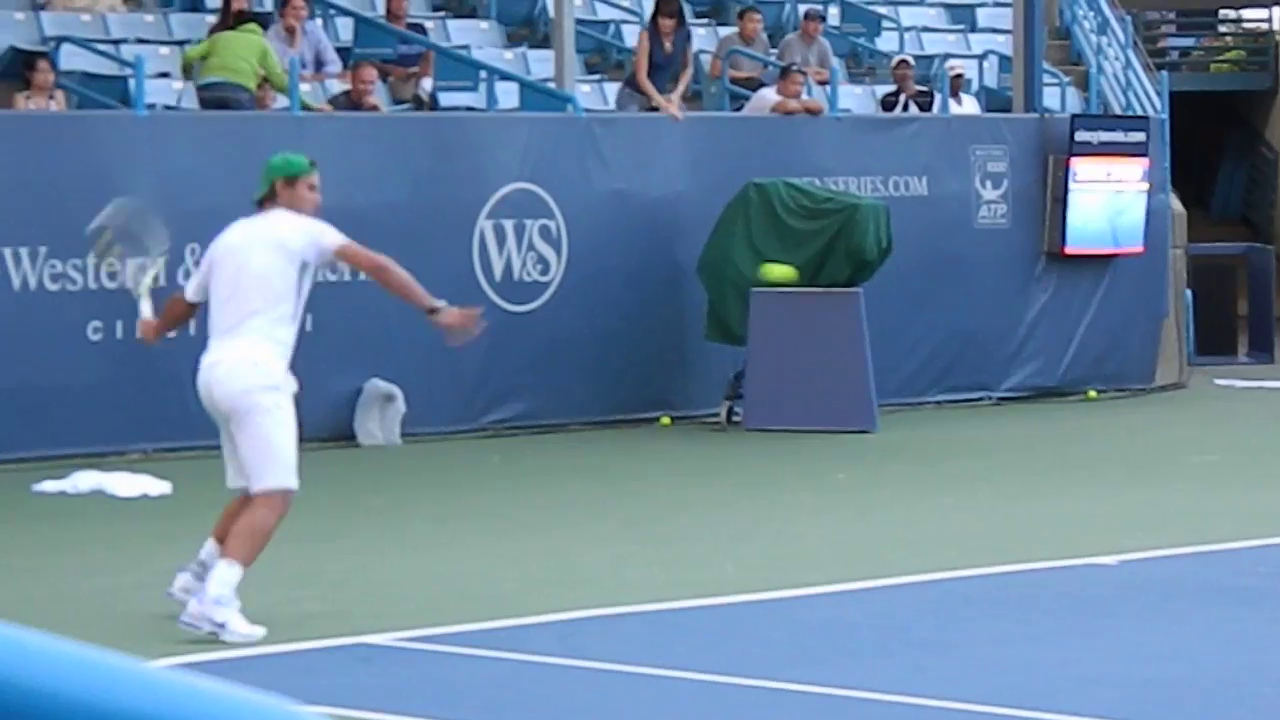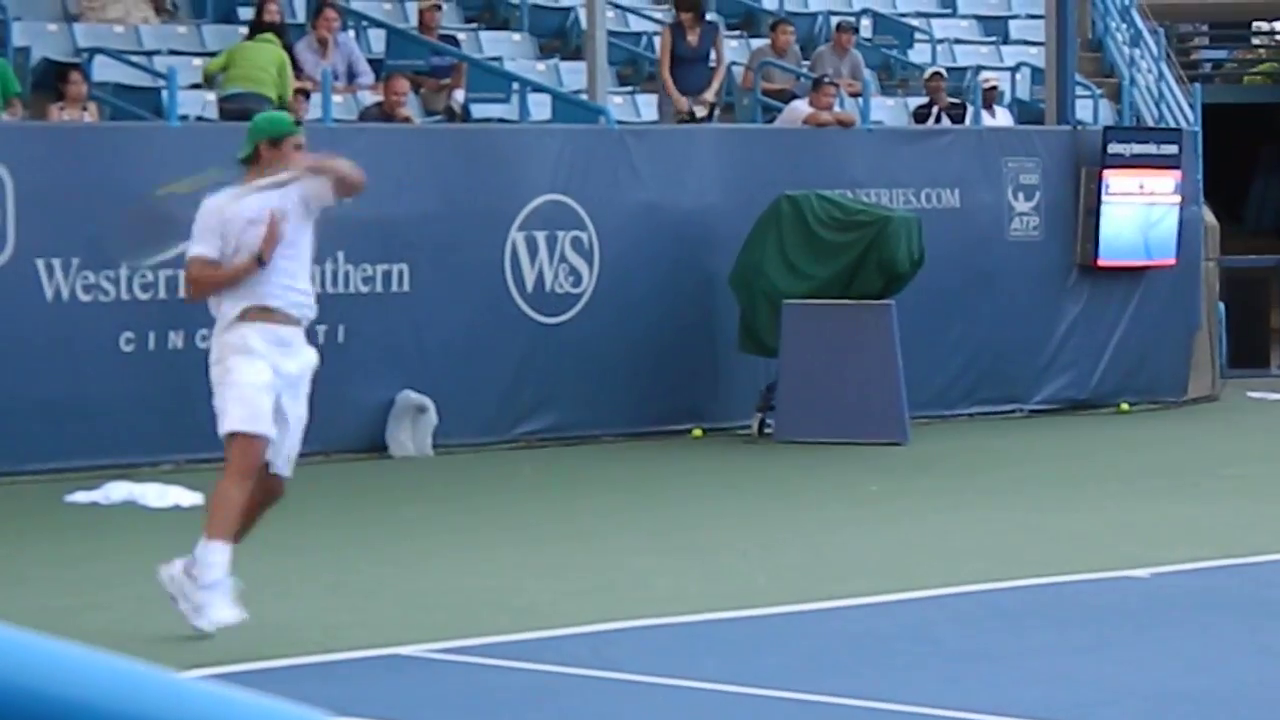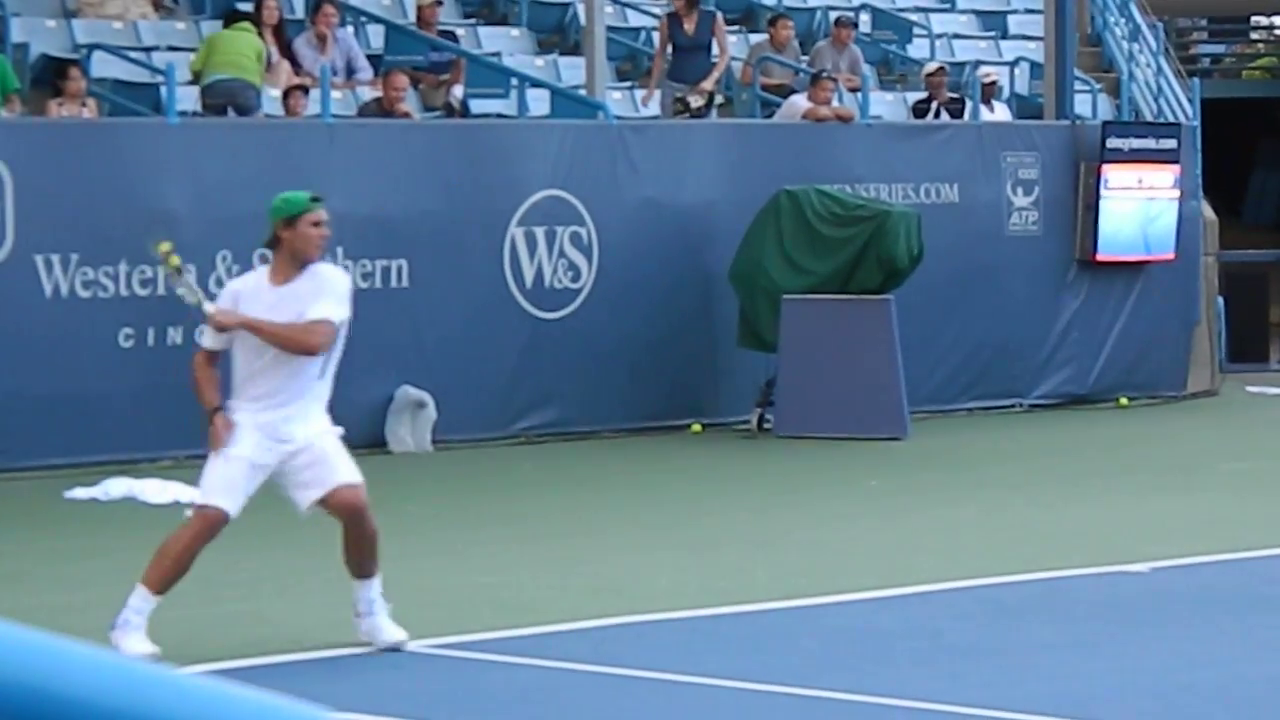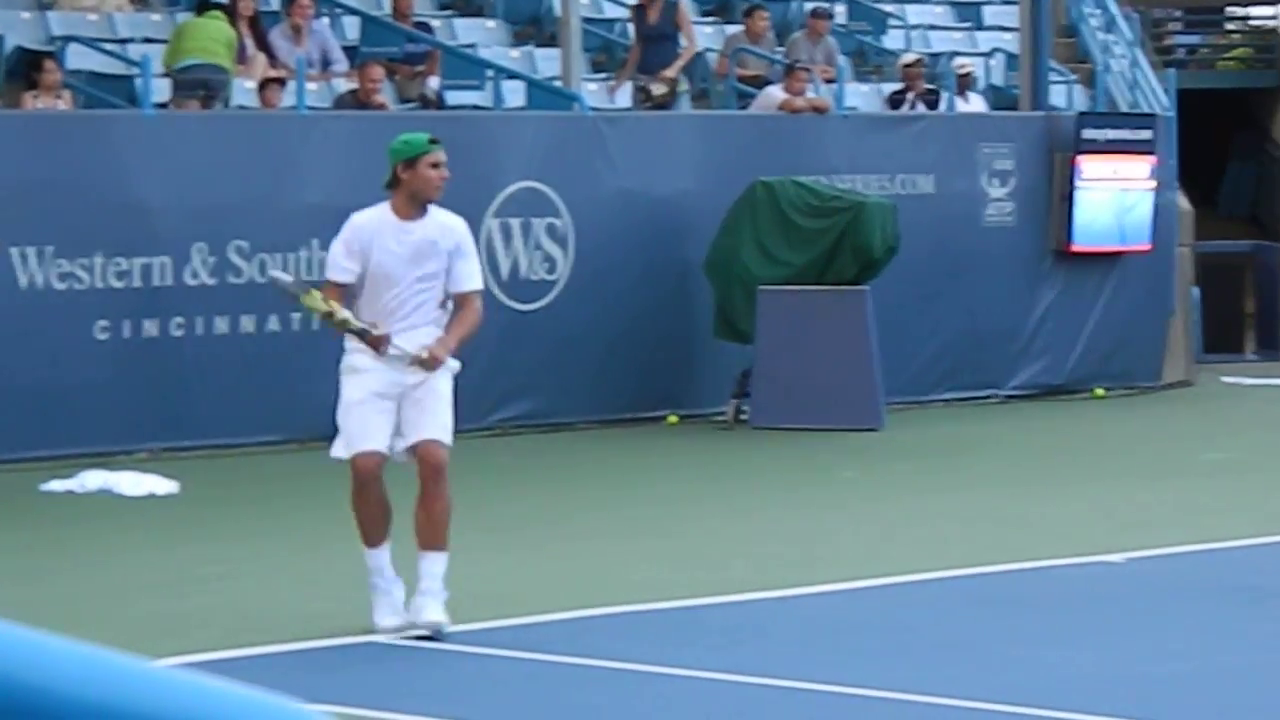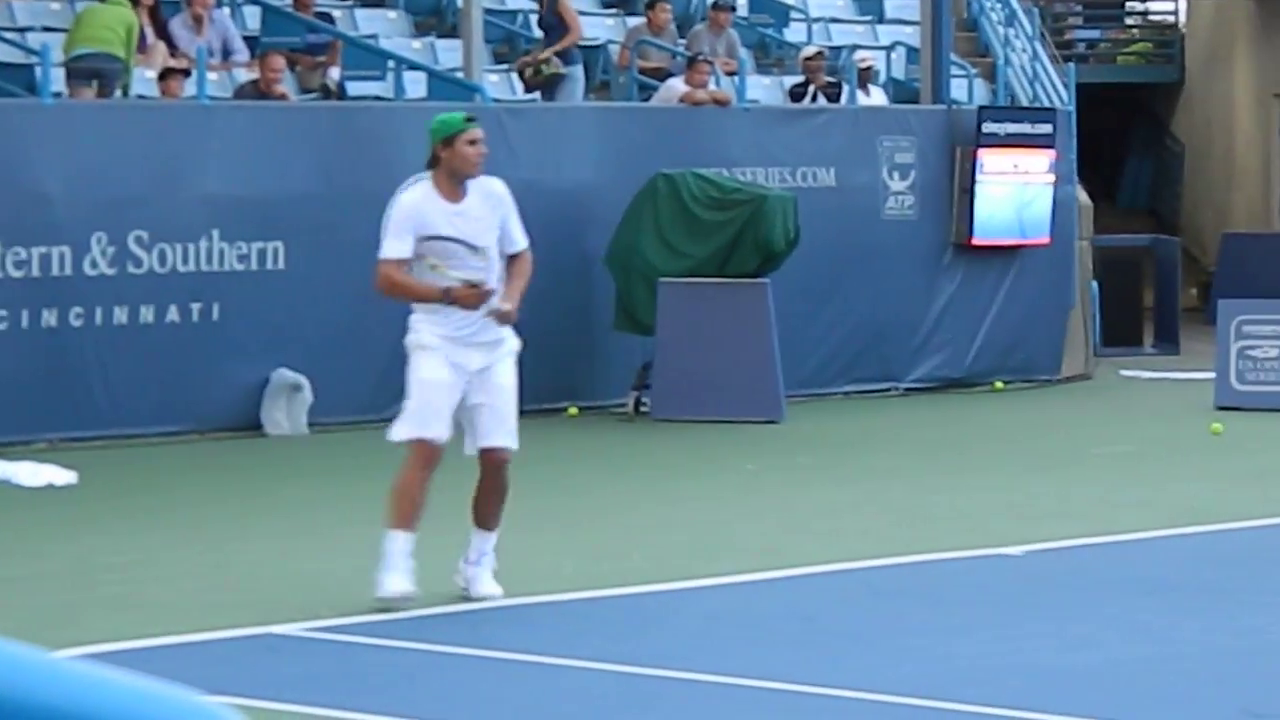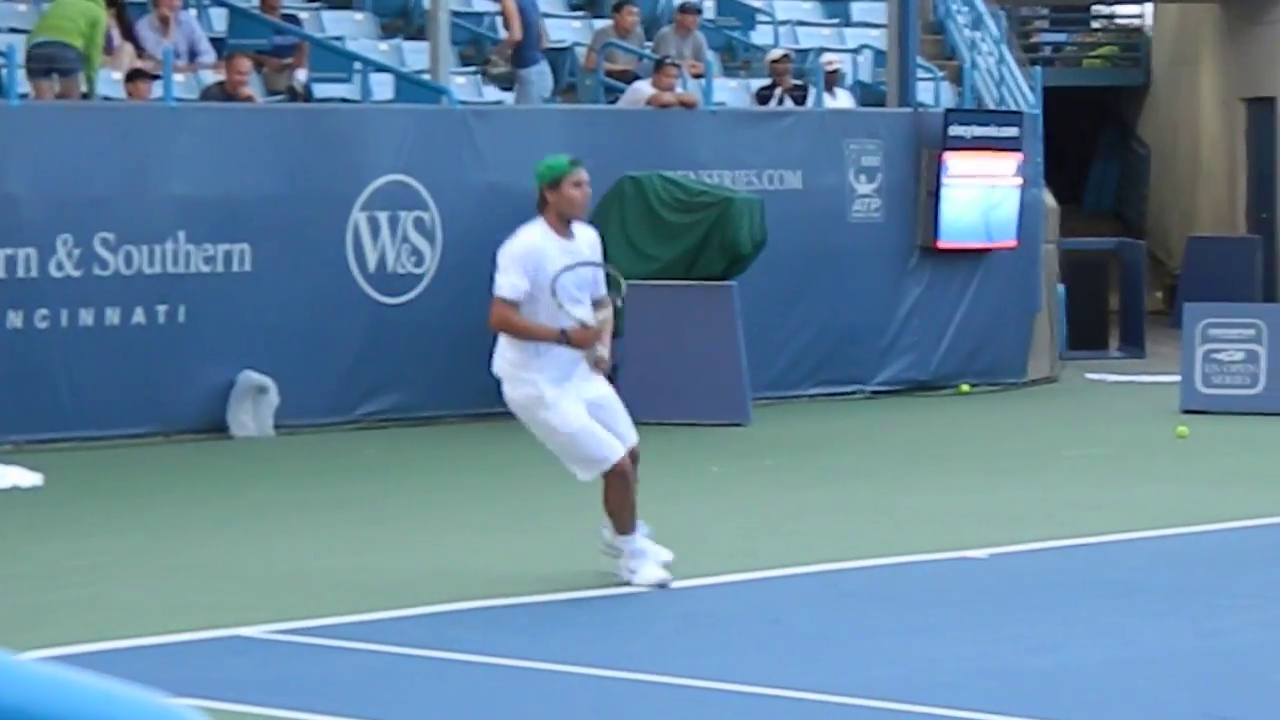
dt=0.3s
person 1, frame 1
left shoulder: (226, 238)
right shoulder: (300, 229)
left elbow: (180, 308)
right elbow: (371, 261)
left wrist: (155, 329)
right wrist: (436, 309)
left hip: (216, 373)
right hip: (254, 375)
left knee: (255, 491)
right knee: (272, 500)
left ankle: (195, 582)
right ankle: (215, 603)
person 1, frame 2
left shoulder: (309, 189)
right shoulder: (218, 207)
left elbow: (353, 181)
right elbow: (197, 286)
left wrist: (313, 164)
right wrist: (251, 261)
left hip: (295, 353)
right hip: (246, 345)
left knee: (269, 484)
right knee: (247, 454)
left ankle: (189, 570)
right ankle: (209, 581)
person 1, frame 3
left shoulder: (334, 280)
right shoulder: (239, 290)
left elbow: (313, 342)
right elbow: (204, 358)
left wrist: (243, 321)
right wrist: (215, 413)
left hip: (306, 427)
right hip: (247, 428)
left knee: (354, 505)
right knee: (207, 519)
left ankle: (370, 609)
right ankle: (132, 619)
person 1, frame 4
left shoulder: (453, 229)
right shoulder: (361, 226)
left elbow: (470, 304)
right elbow: (331, 298)
left wrist: (444, 346)
right wrist: (362, 332)
left hip: (425, 368)
right hip: (367, 365)
left knee: (432, 462)
right knee: (365, 466)
left ankle: (429, 591)
right ankle: (382, 583)
person 1, frame 5
left shoulder: (496, 193)
right shoulder: (410, 204)
left elbow: (519, 257)
right elbow: (387, 279)
left wrist: (510, 300)
right wrist: (448, 296)
left hip: (493, 345)
right hip: (436, 344)
left knee: (496, 459)
right knee: (425, 449)
left ankle: (478, 562)
right ankle: (395, 564)
person 1, frame 6
left shoulder: (588, 237)
right shoulder: (524, 247)
right elbow: (500, 318)
left wrist: (600, 343)
right wrist: (566, 336)
left hip: (575, 376)
right hip: (535, 384)
left knee: (629, 456)
right knee: (618, 466)
left ankle: (632, 538)
right ankle: (631, 552)
